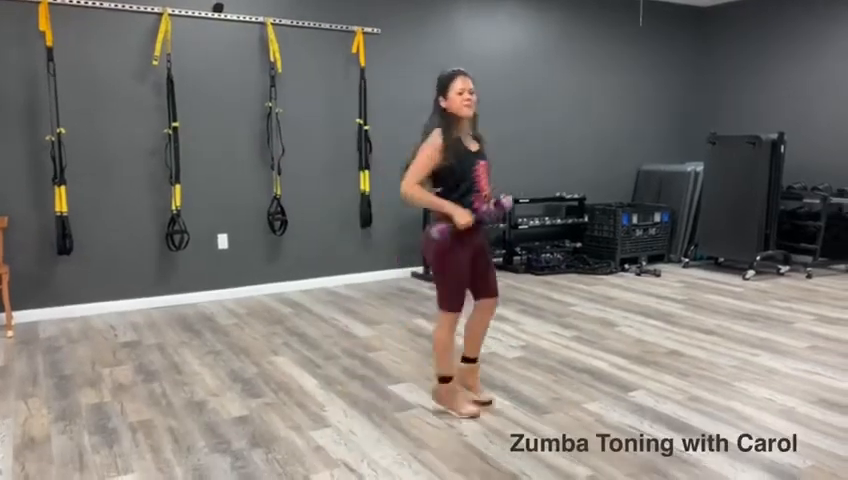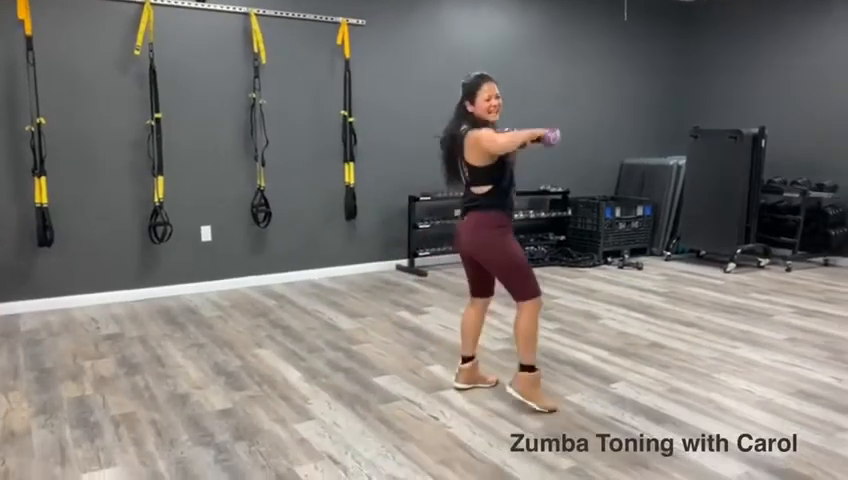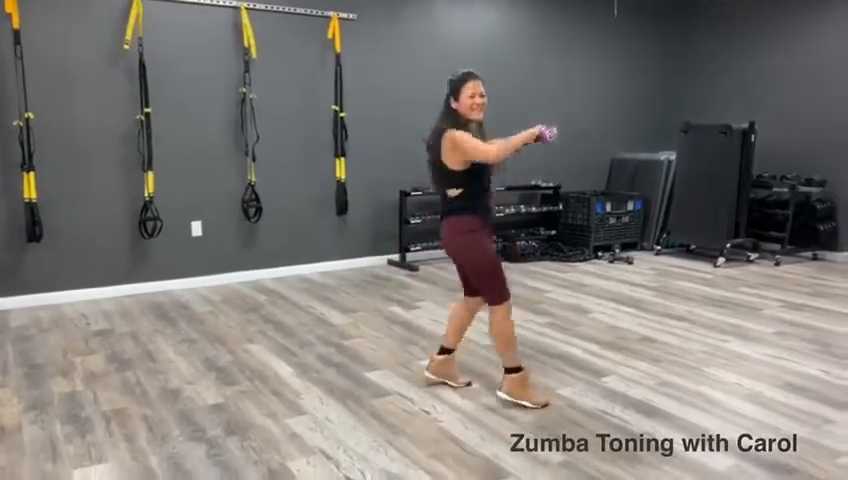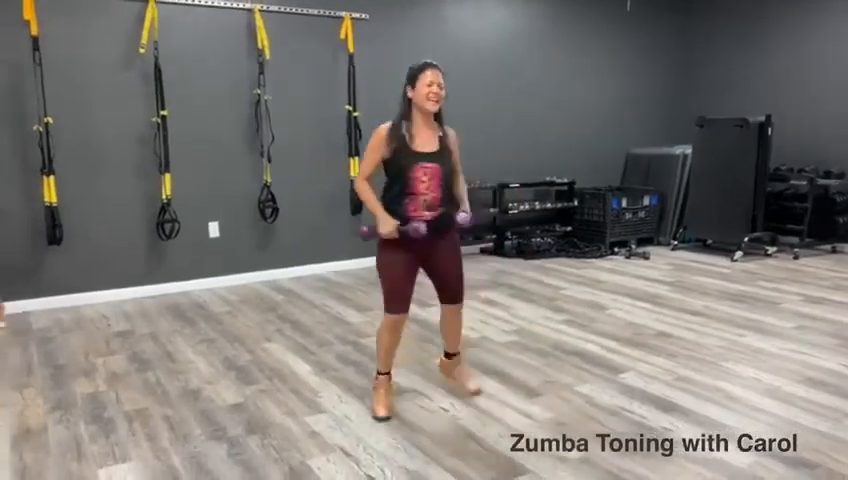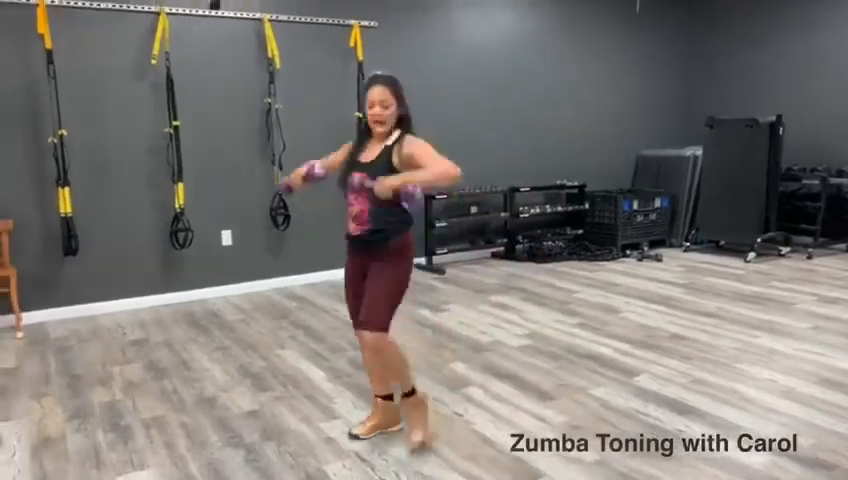
dt=0.5s
person 1, frame 1
left shoulder: (473, 136)
right shoulder: (439, 139)
right elbow: (408, 187)
left wrist: (489, 199)
right wrist: (452, 209)
left hip: (474, 232)
right hip: (450, 237)
left knee: (488, 301)
right knee: (450, 312)
left ankle: (466, 373)
right ankle: (445, 388)
person 1, frame 2
left shoulder: (463, 135)
right shoulder: (480, 136)
right elbow: (502, 144)
left wrist: (515, 138)
right wrist: (534, 132)
left hip: (469, 228)
right hip: (490, 228)
left knee: (480, 298)
right knee: (530, 299)
left ankle: (467, 368)
right ankle: (527, 381)
person 1, frame 3
left shoulder: (465, 135)
right shoulder: (456, 138)
right elbow: (492, 154)
right wrist: (530, 134)
left hip: (463, 227)
right hip: (467, 231)
left knee: (474, 297)
right knee: (500, 303)
left ankle: (441, 362)
right ankle: (515, 381)
person 1, frame 4
left shoulder: (447, 136)
right shoulder: (388, 134)
right elbow: (361, 180)
left wrist: (463, 204)
right wrist: (381, 217)
left hip: (442, 234)
right hip: (397, 239)
left knee: (453, 304)
right knee: (395, 315)
left ankle: (453, 363)
right ankle: (382, 384)
person 1, frame 5
left shoulder: (408, 146)
right shoulder: (356, 146)
left elbow: (451, 171)
right elbow: (322, 166)
left wrist: (400, 179)
right wrist: (304, 173)
left hip: (390, 254)
right hip: (357, 252)
left knee: (373, 334)
right knee: (363, 334)
left ankle: (413, 403)
right ankle: (385, 409)
